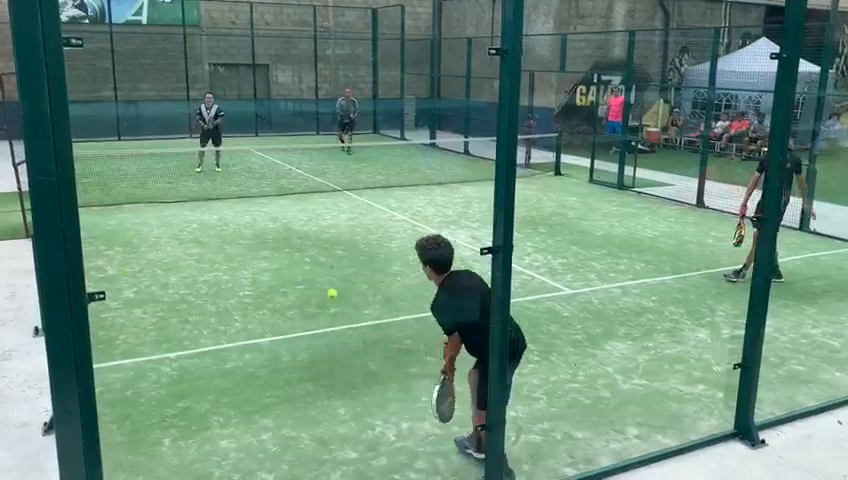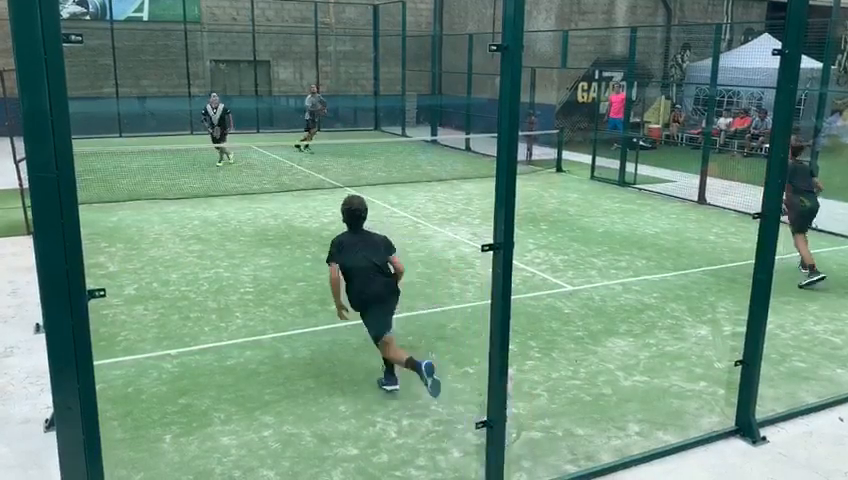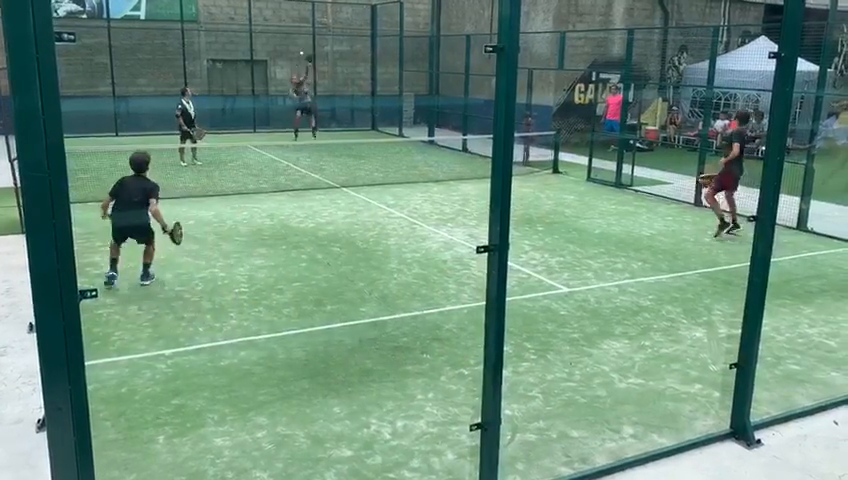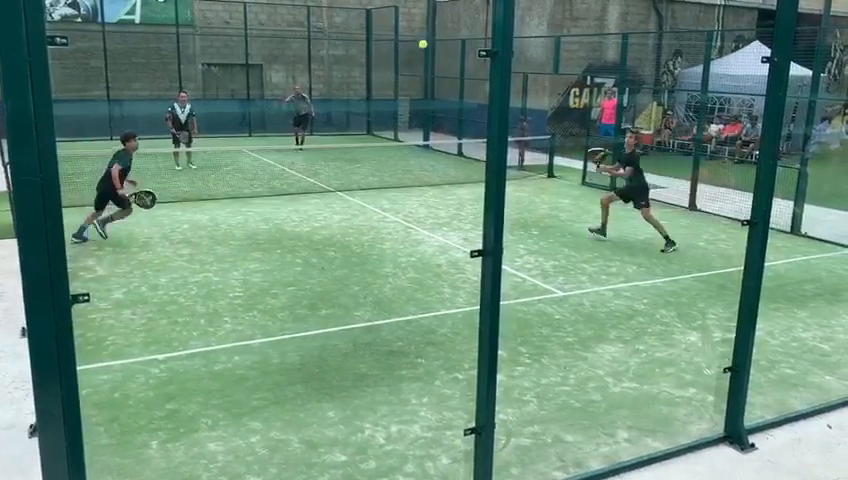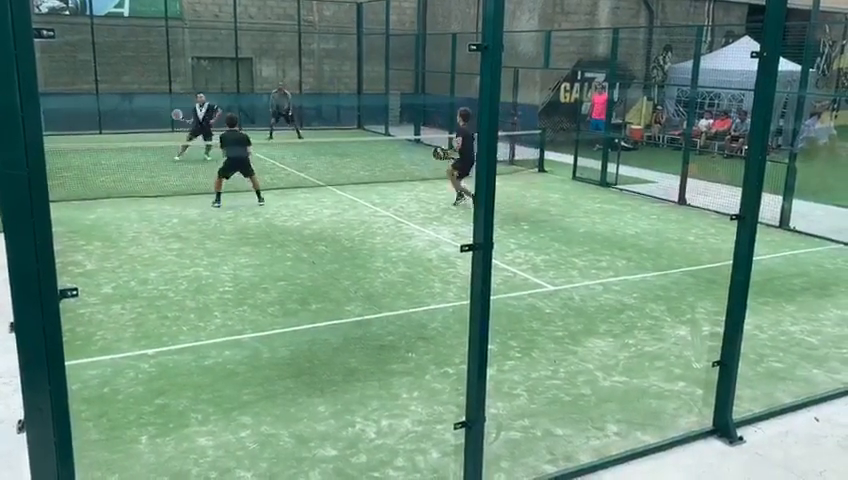
dt=1s
person 1, frame 1
left shoulder: (440, 303)
right shoulder: (467, 276)
left elbow: (456, 342)
left wrist: (448, 366)
right wrist: (451, 342)
right hip: (513, 340)
left knee: (481, 416)
right knee: (474, 376)
right ankle: (478, 443)
person 1, frame 2
left shoulder: (338, 242)
right shoulder: (380, 240)
left elbow: (334, 277)
right elbow: (399, 268)
left wrist: (338, 303)
left hip: (365, 300)
right hip: (389, 293)
left knee: (387, 347)
right knee: (383, 332)
left ankle: (420, 367)
right ankle: (390, 377)
person 1, frame 3
left shoulder: (122, 181)
right shoulder: (152, 186)
left elbow: (106, 202)
right elbow: (153, 209)
left wrist: (105, 212)
right wrist: (165, 226)
left hip: (118, 223)
right hip: (140, 224)
left knee: (115, 243)
right knee: (150, 243)
left ankle: (113, 272)
right ankle: (145, 274)
person 1, frame 4
left shoulder: (121, 153)
right shoulder: (126, 157)
right elbow: (114, 170)
left wrist: (126, 179)
right wrist: (119, 189)
left hip: (102, 185)
right hip: (111, 187)
left knee: (97, 212)
right knee: (127, 209)
left ankle: (78, 234)
right ankle: (102, 222)
person 1, frame 5
left shoulder: (223, 136)
right shoulder: (244, 136)
left elbow: (224, 152)
right elbow: (249, 152)
left hip: (230, 161)
right hip: (243, 161)
left knee: (219, 178)
right knee: (253, 177)
left ankle: (217, 200)
right ankle: (260, 198)
person 2, frame 1
left shoulder: (794, 160)
right shoulder: (766, 159)
left elbow: (801, 183)
right elbow: (754, 181)
left wrist: (807, 204)
right wrist: (744, 203)
left hip: (779, 204)
right hip: (764, 202)
left knee: (758, 236)
left ankle: (743, 271)
right ankle: (775, 271)
person 2, frame 2
left shoulder: (786, 165)
right shoulder: (806, 166)
right elbow: (820, 187)
left hip: (800, 204)
right hip: (813, 204)
left knee: (799, 241)
right knee: (799, 233)
left ankle: (814, 272)
right ankle: (805, 263)
person 2, frame 3
left shoulder: (736, 133)
right shoulder: (743, 133)
left elbow: (735, 152)
left wrist: (725, 160)
left hip: (729, 170)
right hip: (737, 170)
left knee: (709, 195)
right knee: (729, 195)
left ankle: (723, 223)
right ankle: (734, 223)
person 2, frame 4
left shoulder: (634, 155)
right shoulder: (624, 154)
left elbow: (625, 174)
right elbow: (616, 168)
left wrist: (607, 170)
right wrist: (604, 167)
left hip: (640, 187)
right hip: (630, 186)
left knee: (647, 216)
right knee: (604, 201)
left ankle: (669, 241)
right ankle: (603, 229)
person 2, frame 5
left shoulder: (461, 129)
right shoulder: (468, 130)
left elbow: (458, 146)
left wrist: (454, 148)
left hip: (465, 159)
right hip: (469, 159)
right knee: (450, 171)
left ankle: (472, 196)
right ankle: (460, 195)
